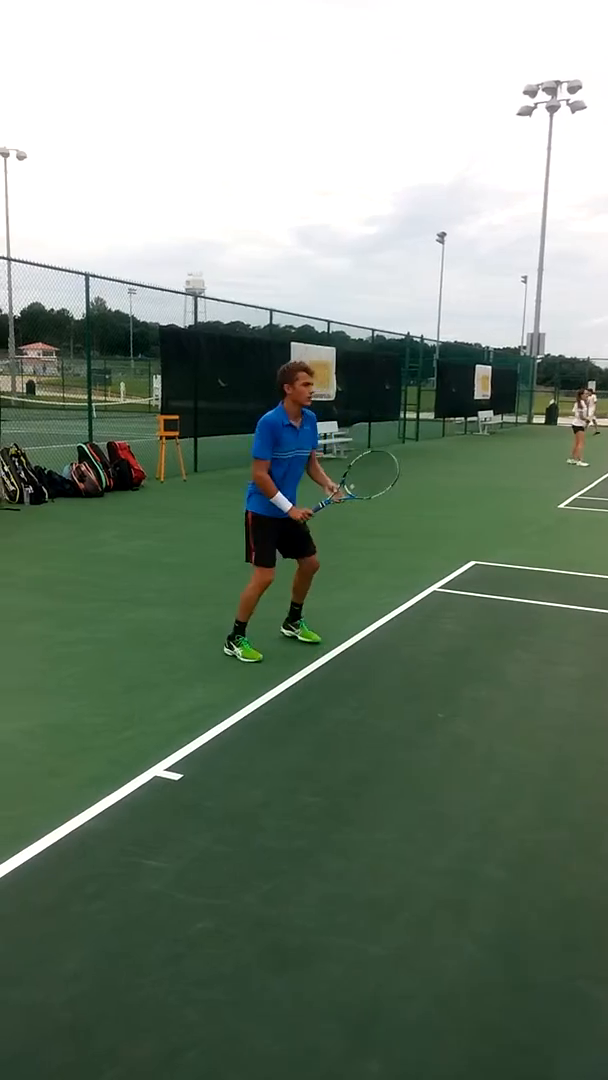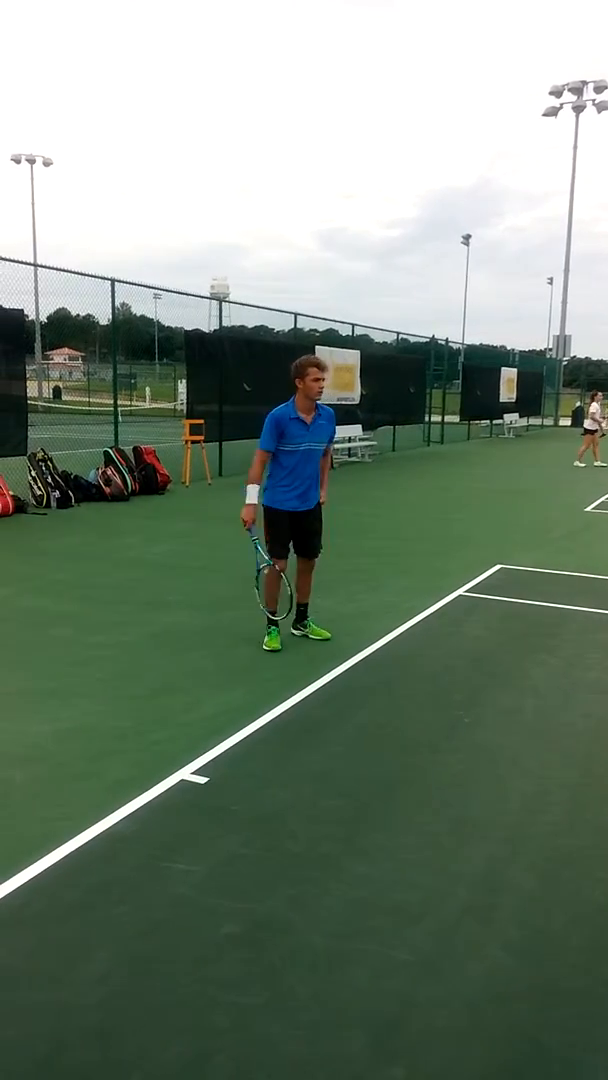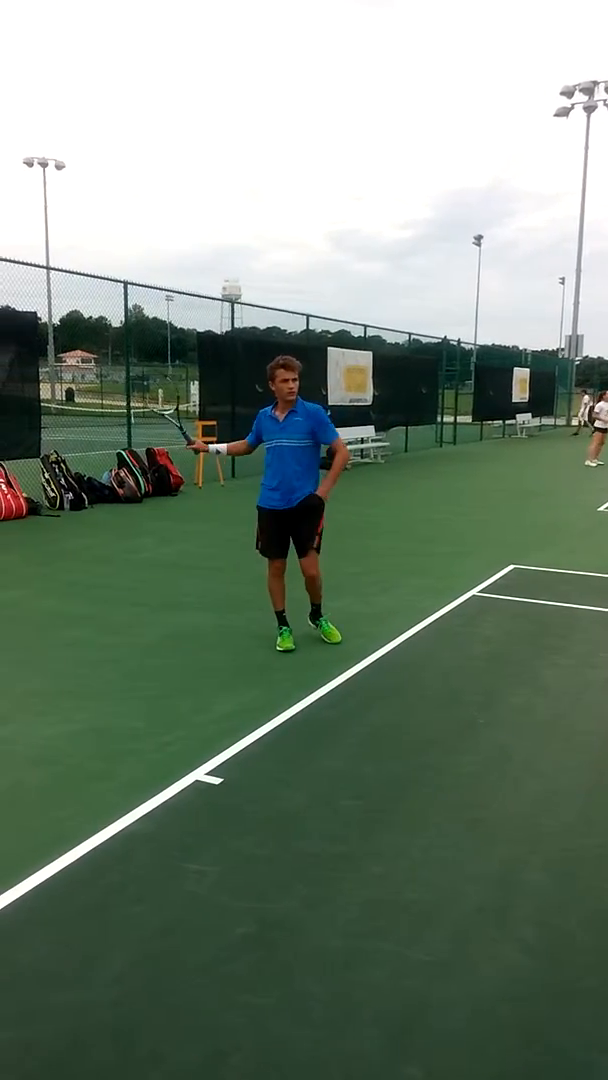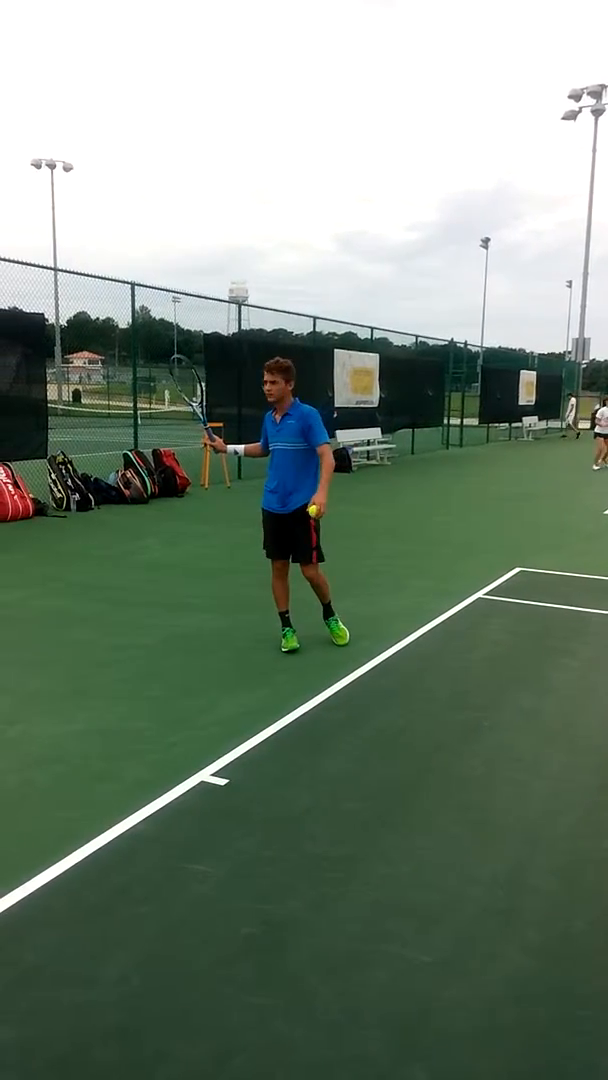
dt=0.7s
person 1, frame 1
left shoulder: (310, 420)
right shoulder: (270, 423)
right elbow: (259, 475)
left wrist: (327, 483)
right wrist: (289, 508)
left hip: (289, 509)
right hip: (263, 511)
left knee: (310, 564)
right knee: (264, 576)
left ankle: (293, 621)
right ankle: (236, 637)
person 1, frame 2
left shoulder: (328, 417)
right shoulder: (278, 417)
right elbow: (260, 461)
left wrist: (323, 490)
right wrist: (250, 502)
left hip: (309, 505)
right hip: (278, 506)
left knee: (308, 563)
right knee: (277, 565)
left ankle: (301, 621)
right ankle: (271, 625)
person 1, frame 3
left shoulder: (313, 413)
right shoulder: (264, 417)
left elbow: (341, 451)
right elbow: (247, 445)
left wrist: (327, 487)
right wrist: (209, 448)
left hip: (304, 503)
right hip: (270, 504)
left knee: (310, 568)
right knee: (276, 566)
left ankle: (318, 616)
right ankle: (283, 627)
person 1, frame 4
left shoulder: (308, 415)
right shoulder: (269, 418)
left elbow: (327, 456)
left wrist: (321, 492)
right wrist: (227, 448)
left hip: (302, 507)
right hip: (273, 506)
left knee: (310, 570)
right knee: (279, 567)
left ankle: (330, 617)
right ankle: (287, 628)
